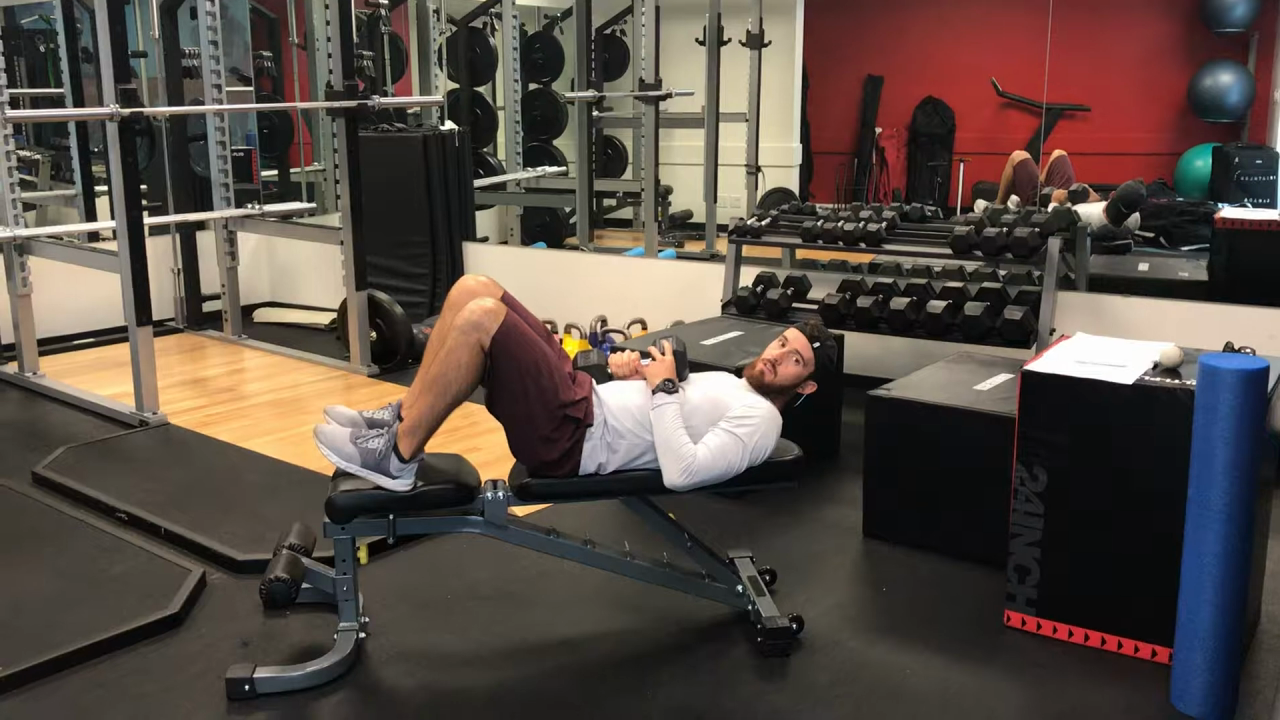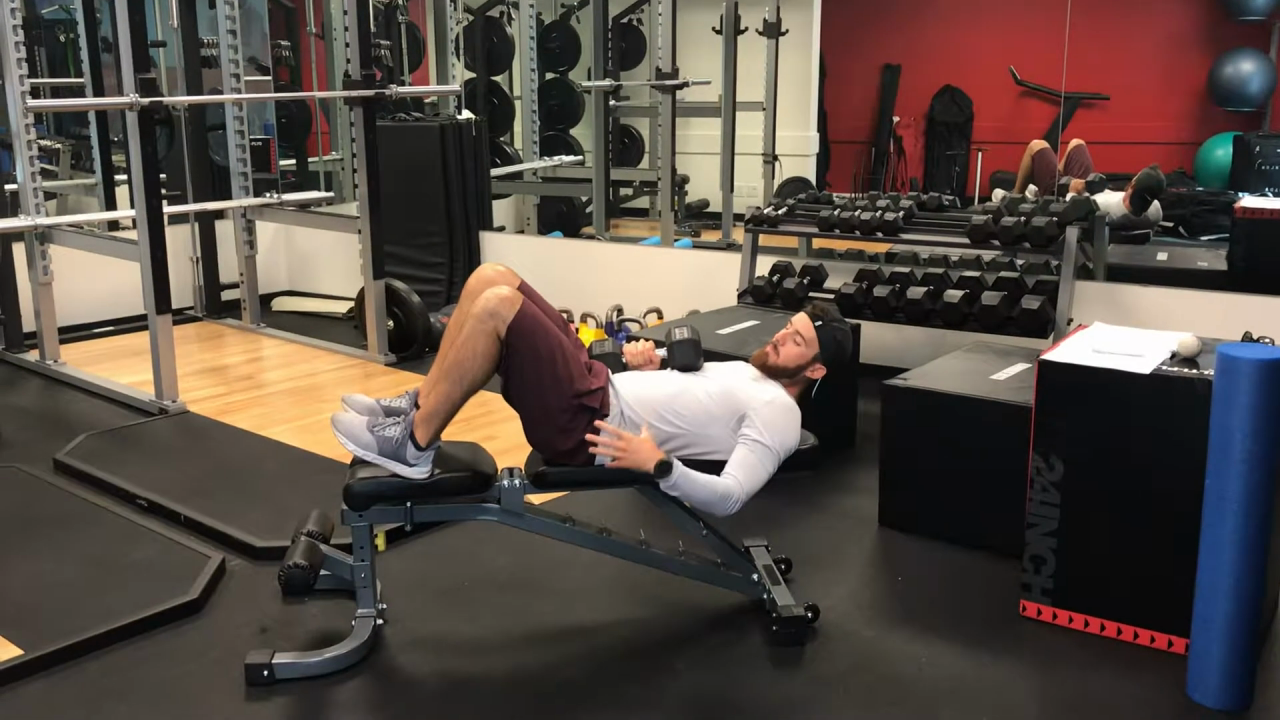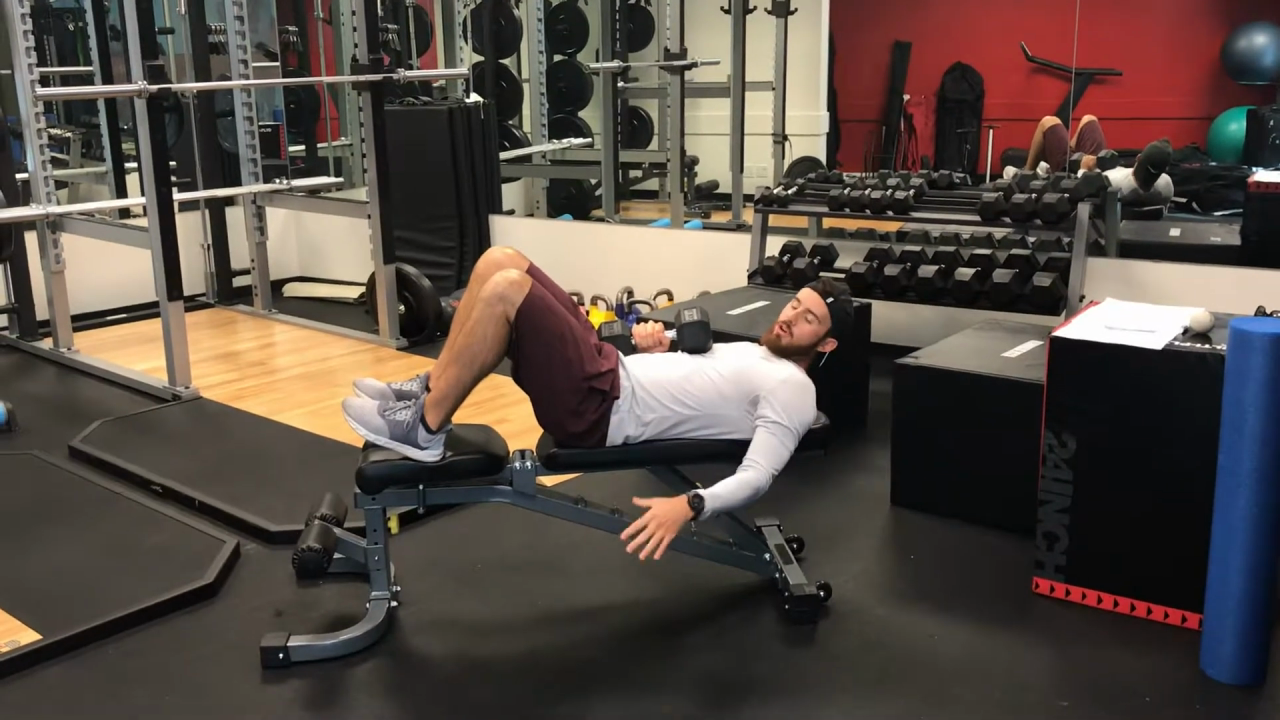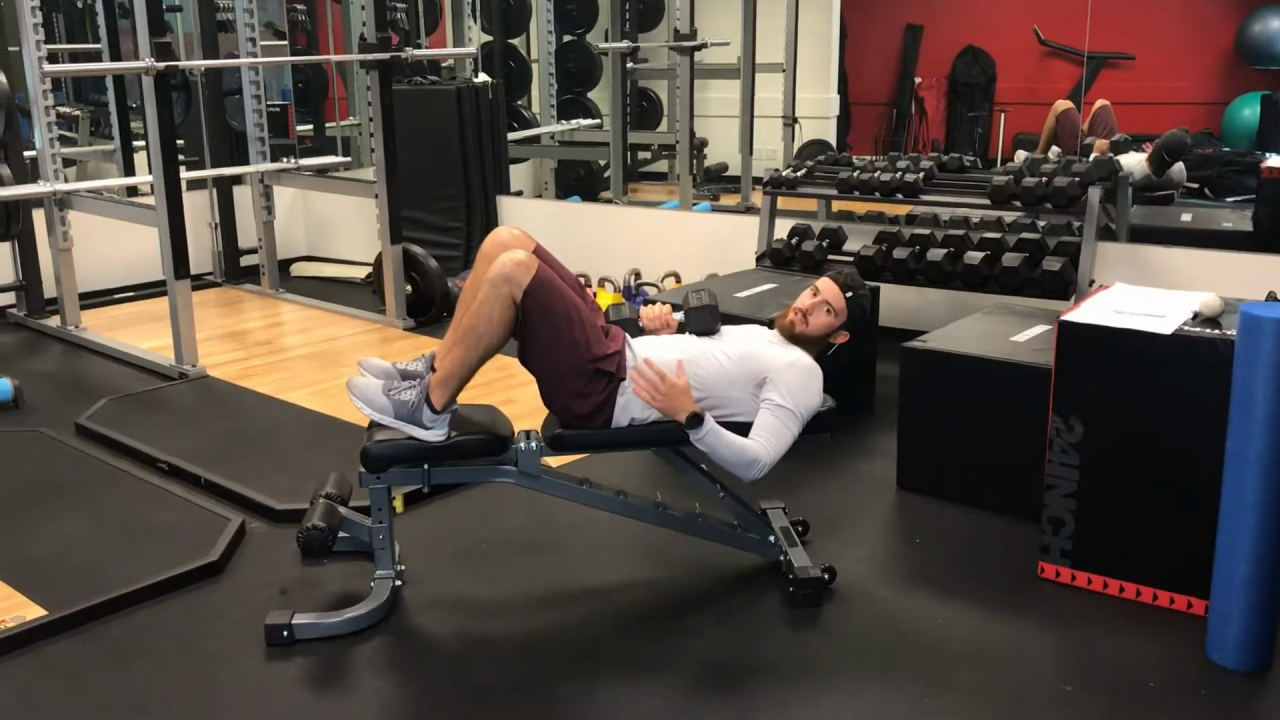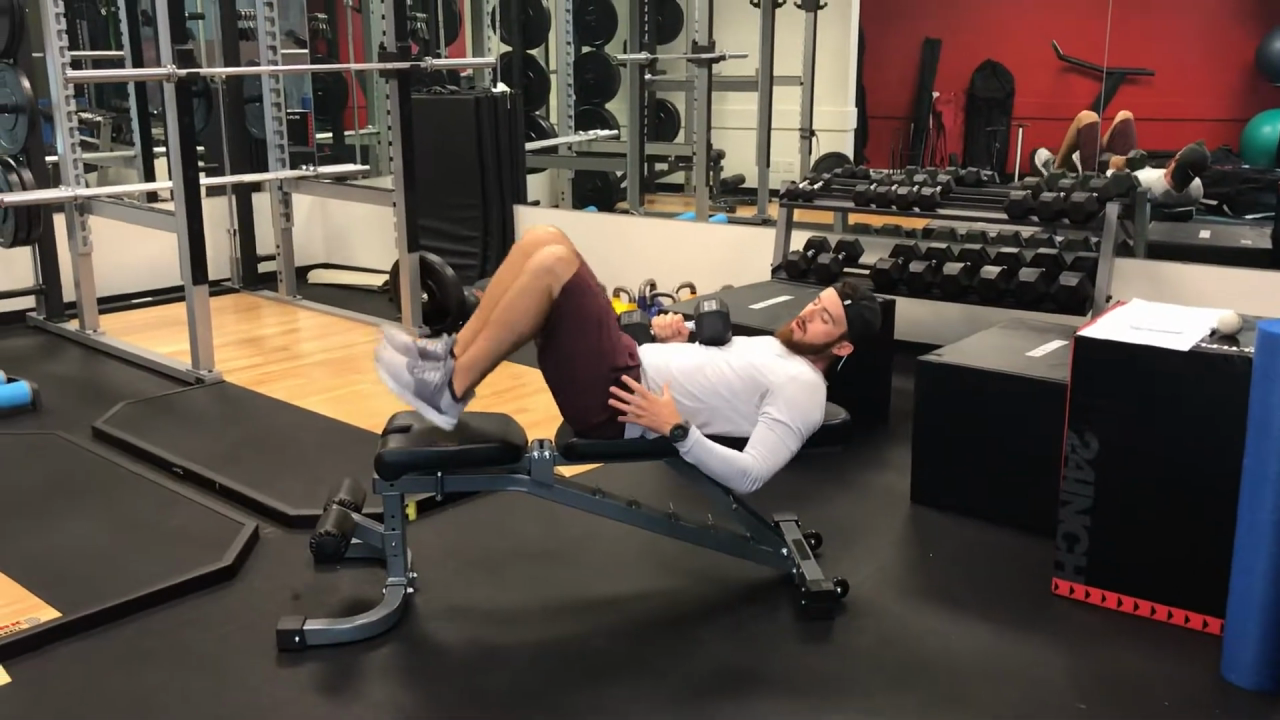
dt=1s
person 1, frame 1
left shoulder: (759, 420)
right shoulder: (728, 385)
left elbow: (681, 473)
left wrist: (664, 388)
right wrist: (635, 368)
left hip: (572, 439)
right hip: (582, 400)
left knee: (481, 317)
right knee: (474, 288)
left ankle: (397, 455)
right ankle: (403, 417)
person 1, frame 2
left shoulder: (776, 414)
right shoulder: (746, 374)
left elbow: (729, 497)
left wrist: (660, 465)
right wrist: (649, 362)
left hip: (589, 425)
right hip: (600, 391)
left knee: (498, 305)
right knee: (492, 278)
left ankle: (413, 443)
right ankle: (419, 406)
person 1, frame 3
left shoulder: (791, 391)
right shoulder: (753, 354)
left elbow: (756, 476)
left wrist: (687, 506)
right wrist: (656, 348)
left hip: (601, 410)
right hip: (612, 374)
left knee: (506, 288)
right knee: (501, 263)
left ankle: (424, 427)
right ankle: (429, 392)
person 1, frame 4
left shoulder: (798, 376)
right shoulder: (761, 337)
left elbow: (755, 461)
left wrist: (690, 415)
right wrist: (663, 330)
left hip: (606, 393)
right hip: (616, 354)
left knee: (513, 270)
right knee: (507, 241)
left ankle: (430, 406)
right ankle: (434, 369)
person 1, frame 5
left shoulder: (801, 390)
right shoulder: (775, 349)
left elbow: (749, 474)
left wrist: (677, 429)
right wrist: (677, 340)
left hip: (614, 404)
right hip: (631, 368)
left knee: (554, 263)
right knee: (544, 240)
left ankle: (447, 390)
right ankle: (450, 357)
